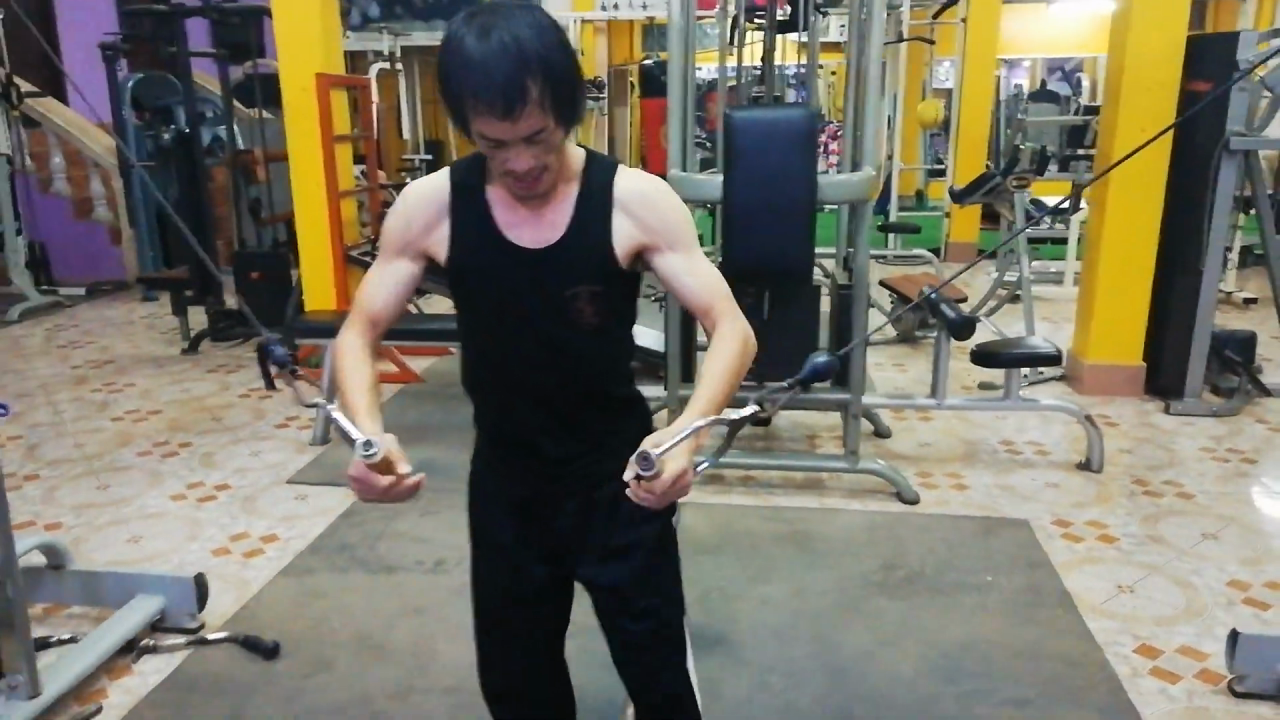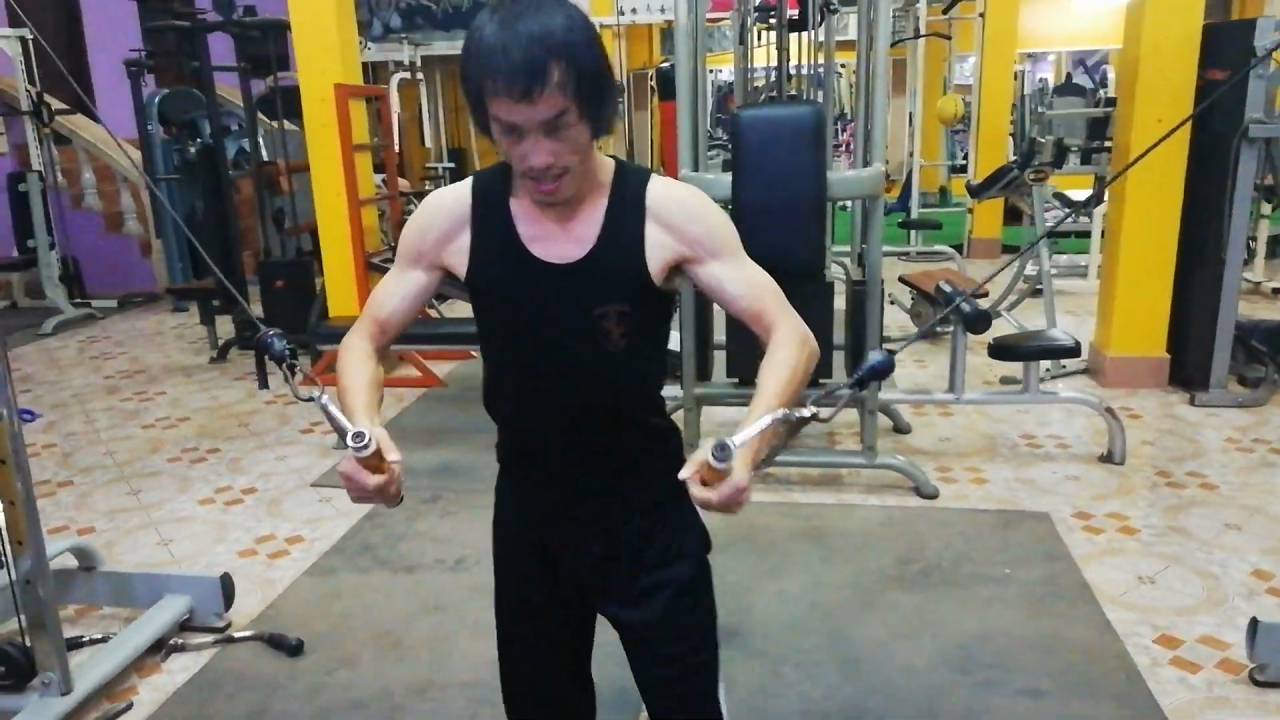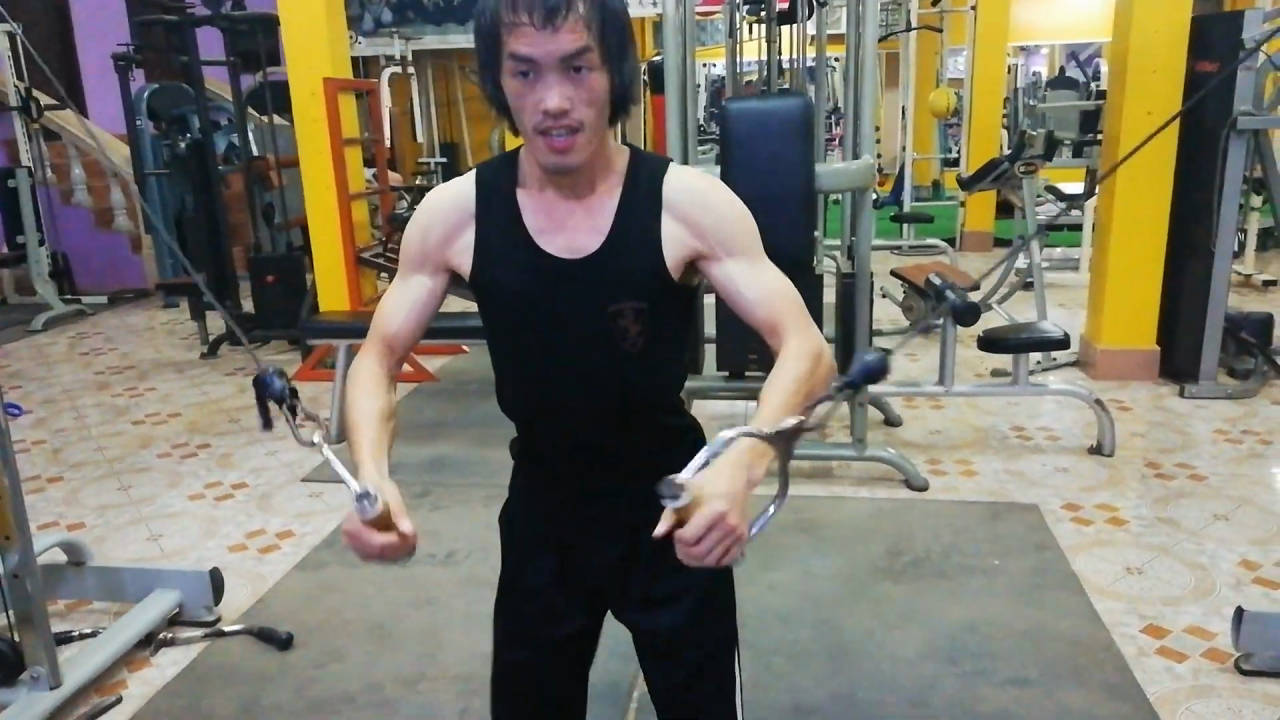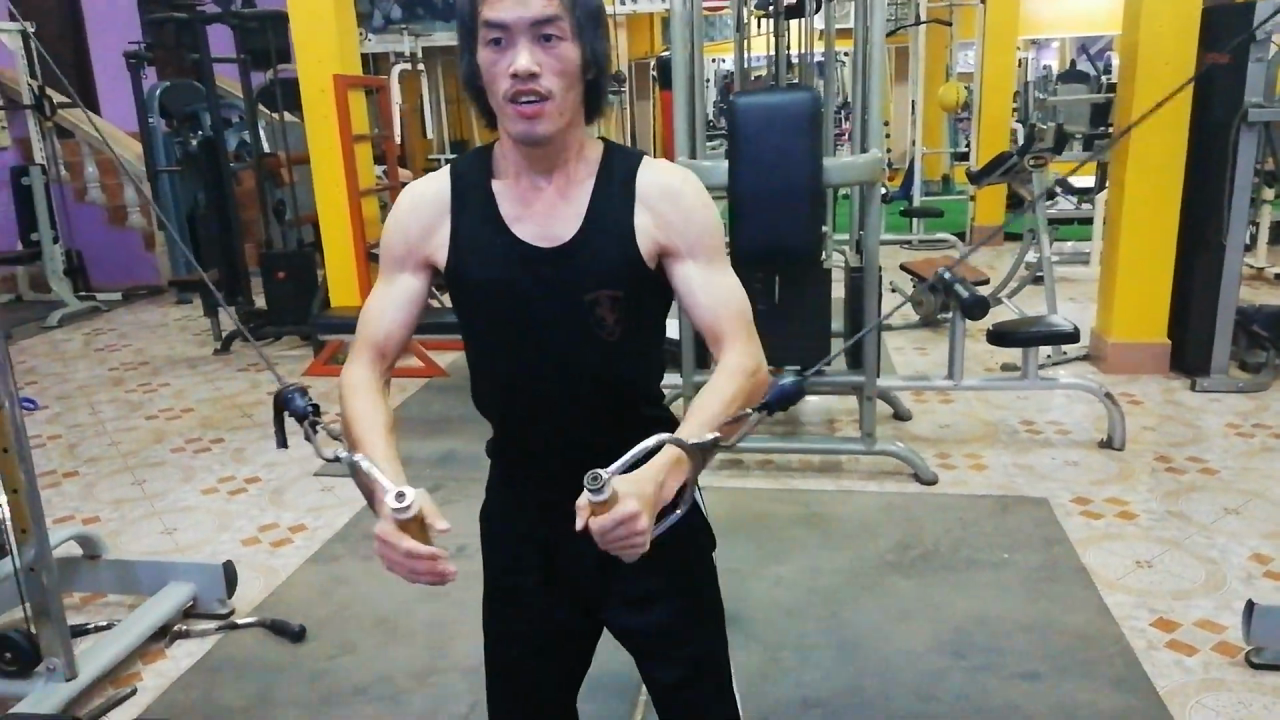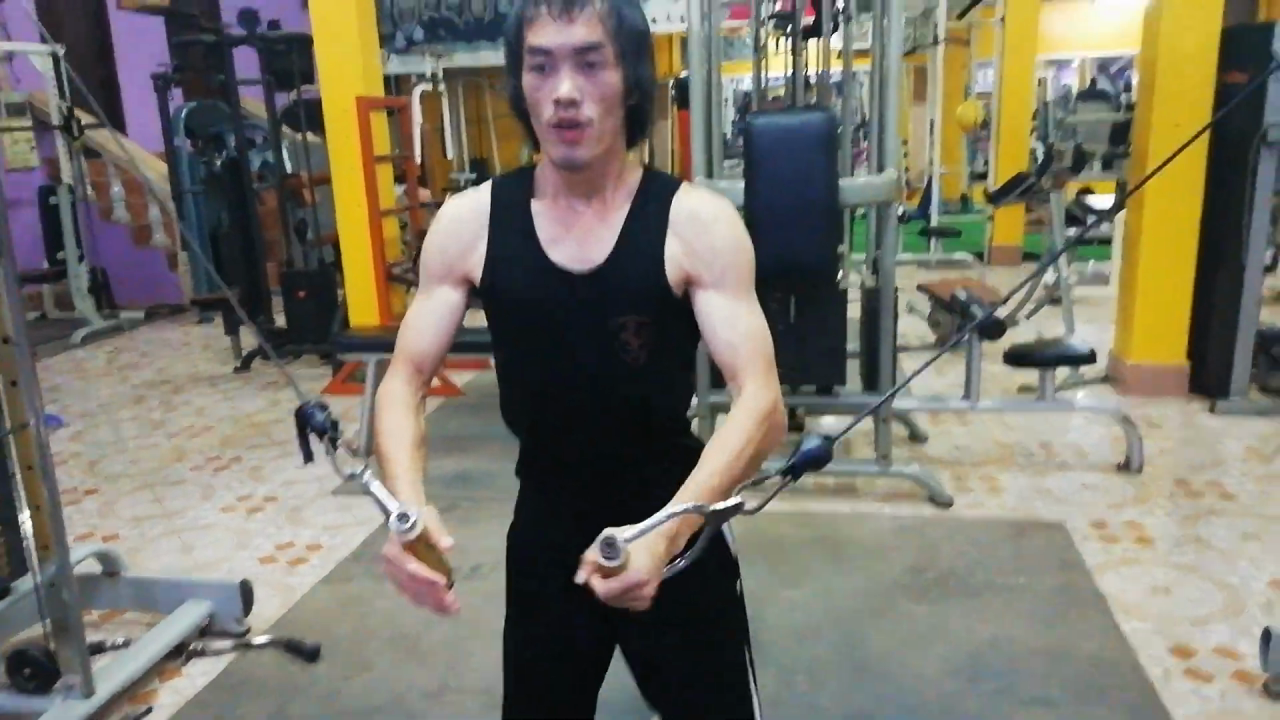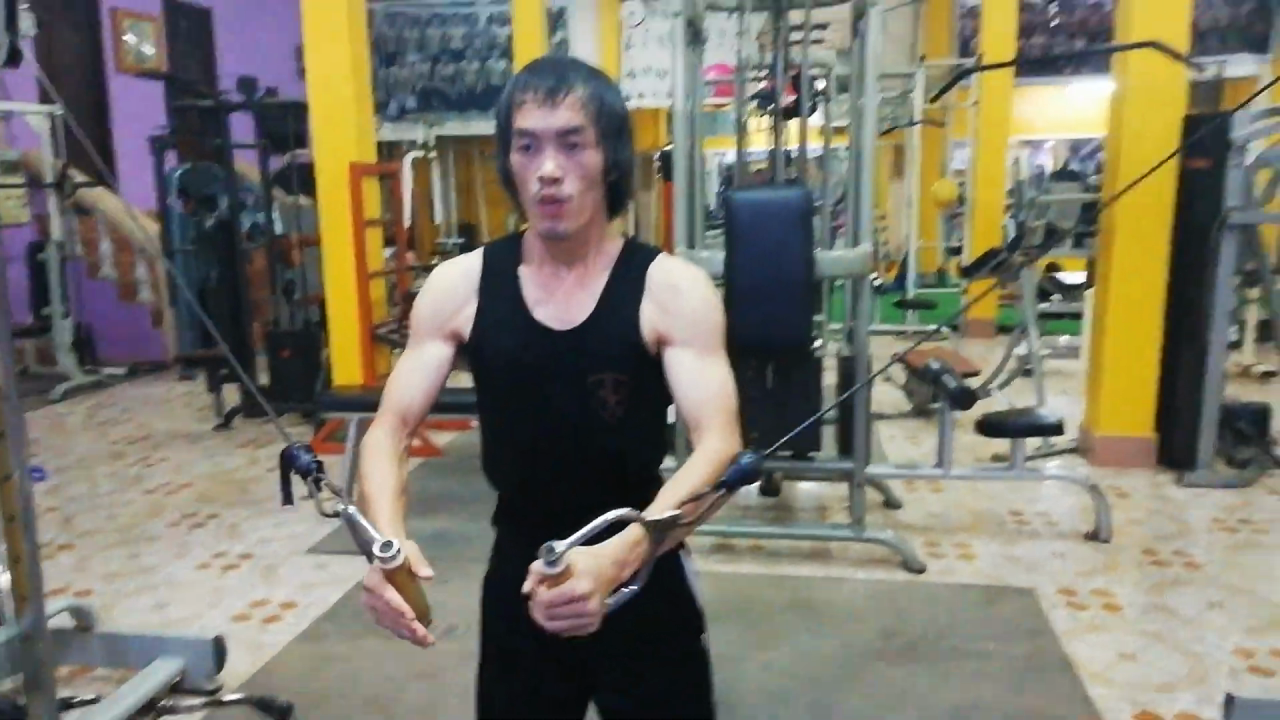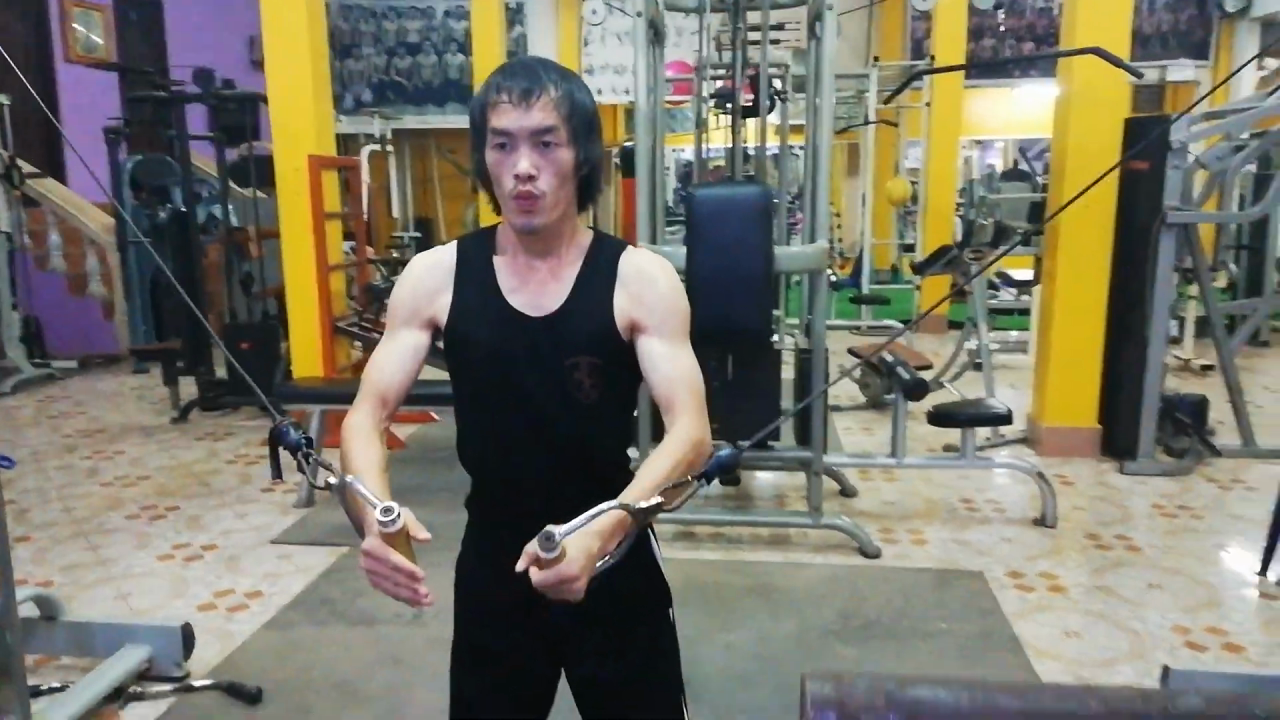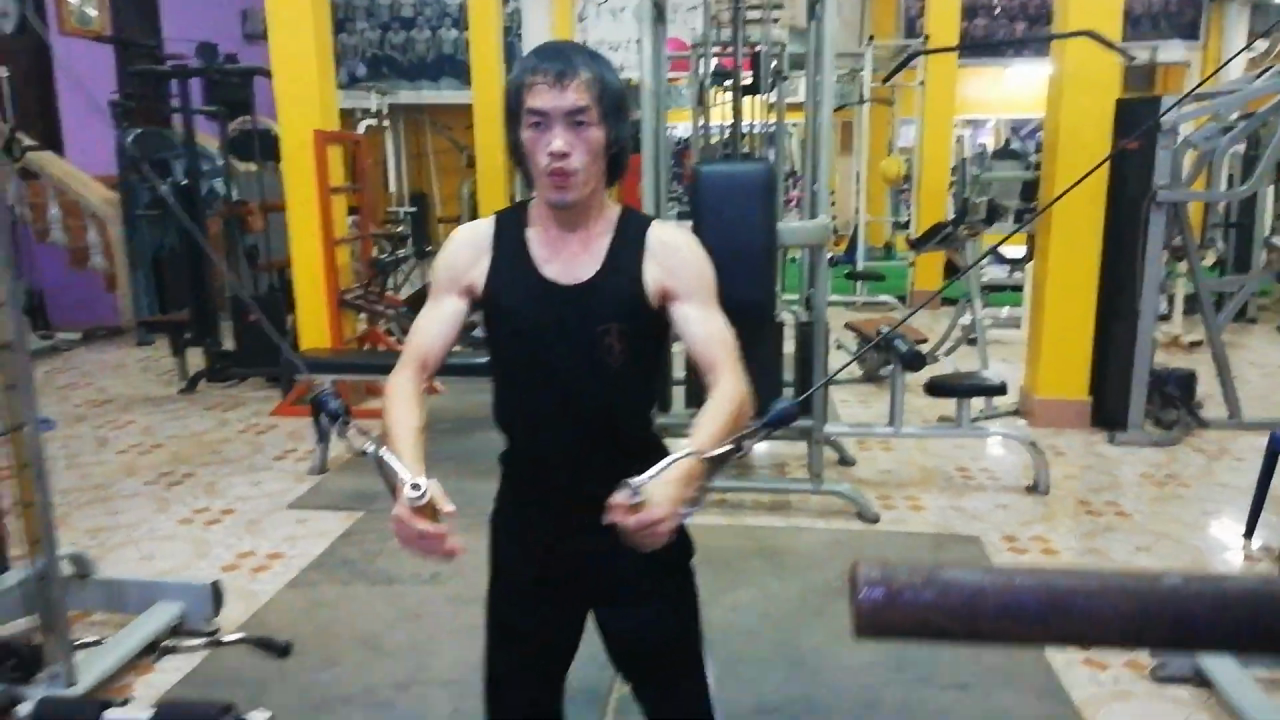
dt=0.3s
person 1, frame 1
left shoulder: (635, 200)
right shoulder: (432, 204)
left elbow: (731, 329)
right elbow: (359, 334)
left wrist: (688, 432)
right wrist: (367, 432)
left hip: (621, 482)
right hip: (505, 485)
person 1, frame 2
left shoulder: (668, 212)
right shoulder: (452, 218)
left elbow: (790, 336)
right elbow: (365, 338)
left wrist: (746, 445)
right wrist: (364, 432)
left hip: (650, 512)
right hip: (529, 513)
person 1, frame 3
left shoulder: (687, 203)
right shoulder: (455, 212)
left elbow: (806, 350)
right elbow: (378, 357)
left wrist: (743, 465)
right wrist: (372, 477)
left hip: (669, 518)
right hip: (541, 517)
person 1, frame 4
left shoulder: (662, 195)
right shoulder: (431, 207)
left elbow: (742, 361)
right elbow: (367, 366)
left wrist: (662, 476)
right wrist: (390, 490)
left hip: (644, 512)
right hip: (520, 518)
person 1, frame 5
left shoulder: (697, 222)
right shoulder: (469, 222)
left elbow: (759, 398)
right elbow: (406, 375)
left wrist: (669, 530)
right wrist: (408, 500)
left hip: (673, 537)
right hip: (546, 534)
person 1, frame 6
left shoulder: (671, 290)
right shoulder: (460, 286)
left elbow: (719, 447)
right elbow: (392, 427)
left wrist: (618, 557)
right wrist: (388, 540)
left hip: (643, 584)
right hip: (519, 587)
person 1, frame 7
left shoulder: (639, 279)
right shoulder: (437, 276)
left elbow: (691, 430)
right elbow: (370, 411)
left wrist: (604, 532)
right wrist: (378, 512)
left hip: (612, 563)
right hip: (492, 568)
person 1, frame 8
left shoulder: (665, 249)
right shoulder: (475, 248)
left elbow: (730, 387)
right elbow: (411, 374)
left wrist: (683, 475)
right wrist: (411, 481)
left hip: (638, 521)
right hip: (525, 520)
